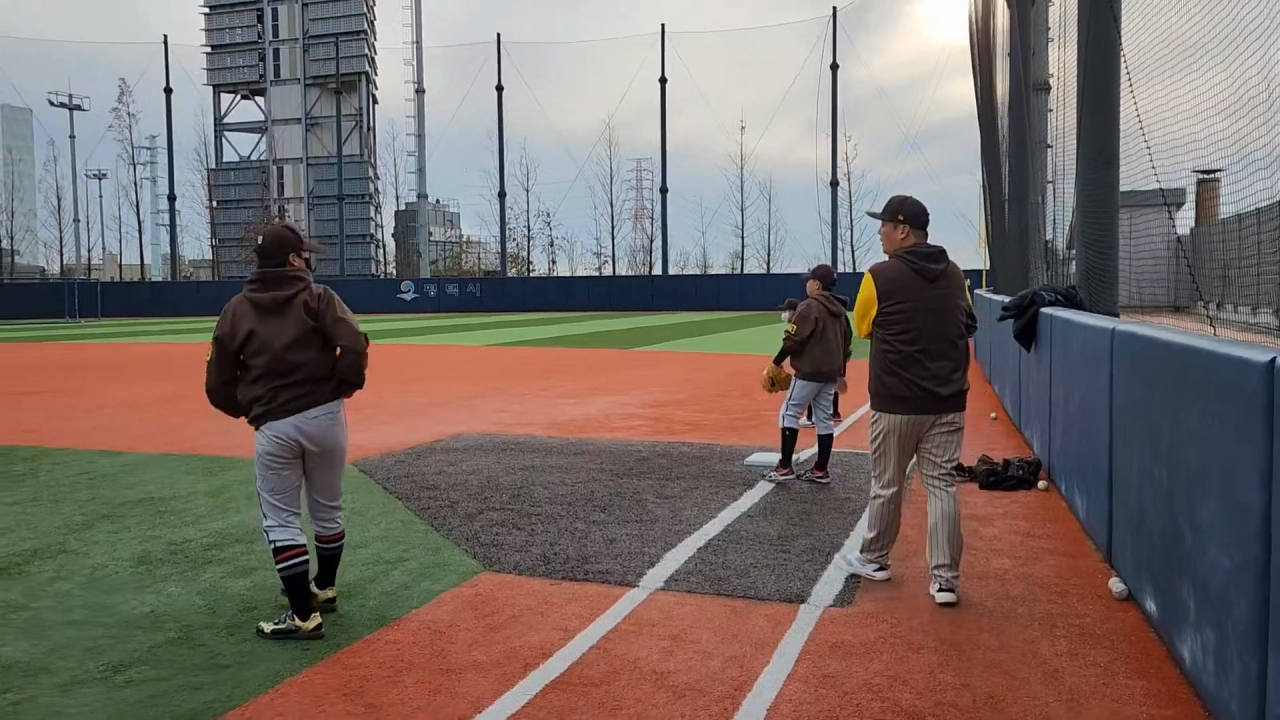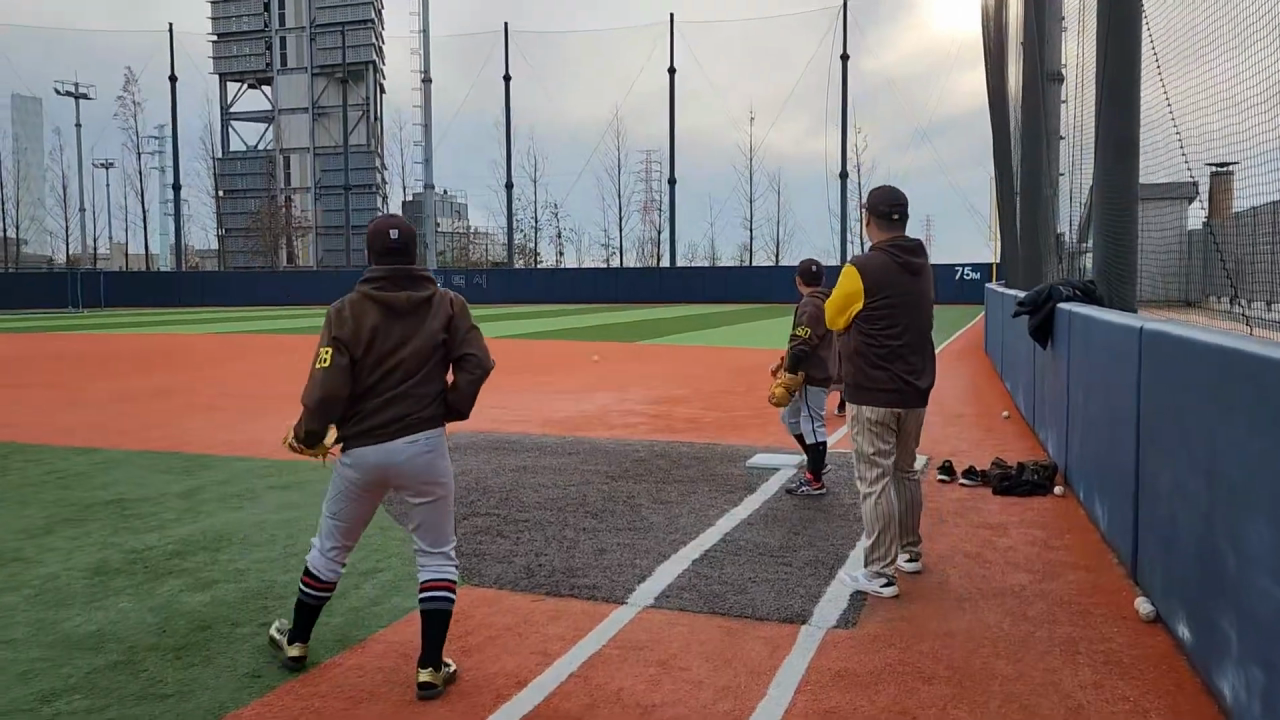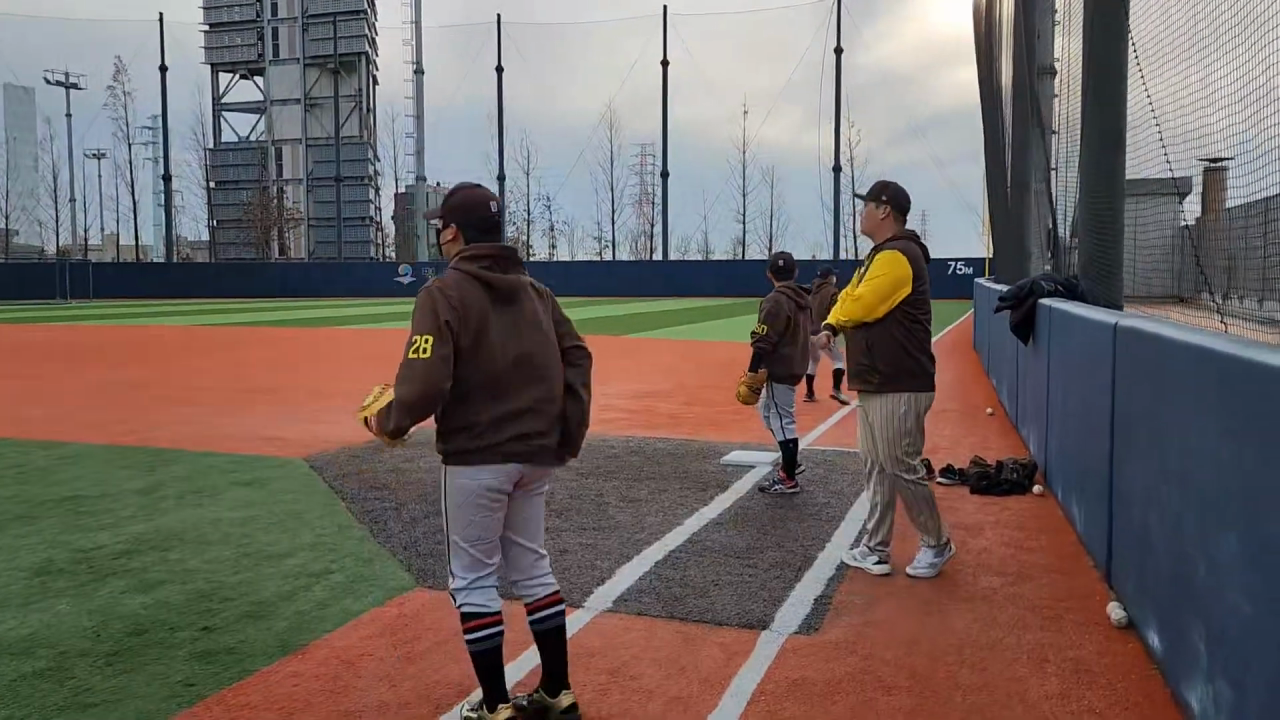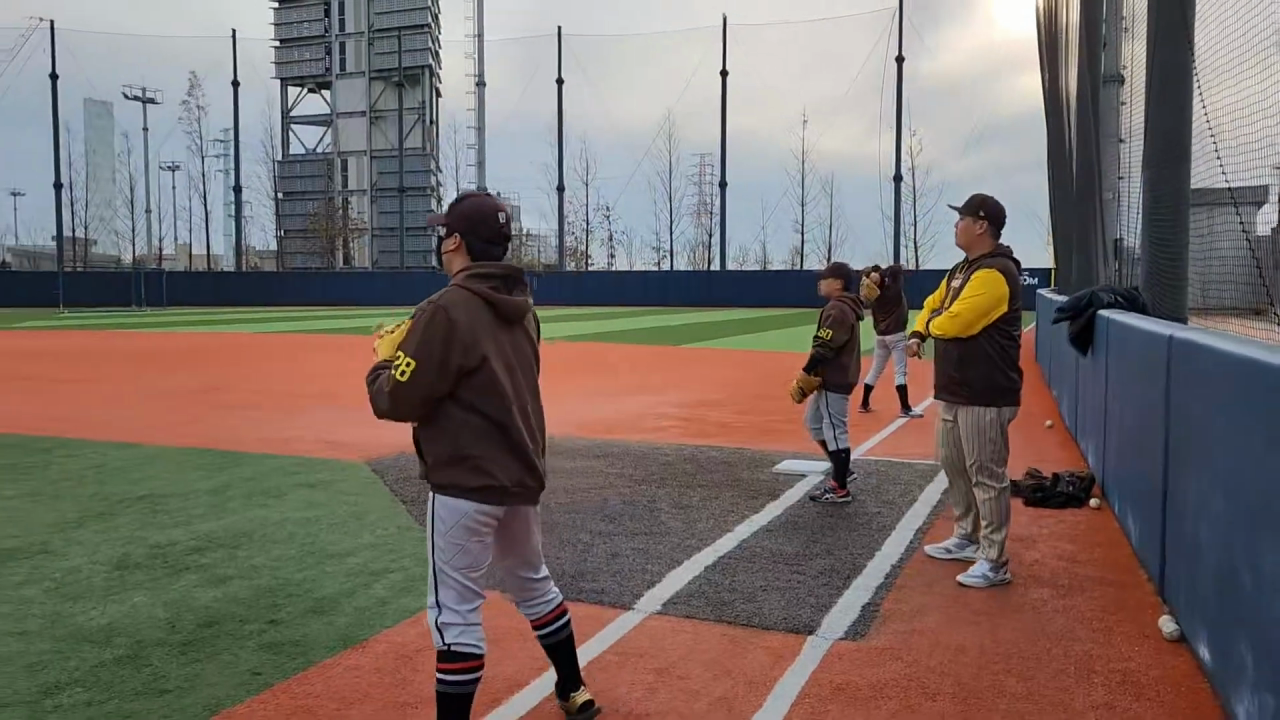
dt=1s
person 1, frame 1
left shoulder: (235, 310)
right shoulder: (318, 296)
left elbow: (218, 385)
right elbow: (353, 346)
left wrist: (251, 410)
right wrist: (349, 384)
left hip: (274, 428)
right hip: (326, 417)
left knee: (280, 521)
right knee: (327, 510)
left ankle: (304, 615)
right ankle: (324, 590)
person 1, frame 2
left shoulder: (345, 311)
right shoulder: (447, 304)
left elbow: (327, 390)
right elbow: (475, 364)
left wrist: (306, 436)
right wrist: (446, 412)
left hip: (362, 450)
right hip: (424, 445)
left knee: (329, 547)
right knee: (437, 555)
left ankle: (296, 641)
right ankle: (431, 667)
person 1, frame 3
left shoulder: (443, 292)
right shoulder: (530, 289)
left elbow: (424, 386)
right elbow: (576, 358)
left wrist: (388, 421)
right wrist: (568, 434)
left hip: (478, 458)
right hip: (538, 451)
left knee: (473, 580)
right knee: (531, 567)
person 1, frame 4
left shoulder: (443, 310)
right shoulder: (523, 309)
left elbow: (398, 403)
left wrist: (384, 365)
left hip: (466, 484)
right hip: (523, 478)
left knee: (456, 613)
right knee: (533, 586)
person 2, frame 1
left shoulder: (879, 277)
right shoulder: (954, 275)
left elbow: (863, 328)
right elbow: (969, 326)
left hip: (895, 402)
right hip: (947, 402)
left knee: (887, 486)
right knee: (942, 485)
left ankle: (874, 560)
right ankle: (944, 579)
person 2, frame 2
left shoulder: (862, 269)
right shoulder: (921, 267)
left elbow: (834, 319)
left hip: (872, 394)
right hip: (915, 391)
left knee: (874, 481)
right knee: (905, 472)
left ankle: (880, 574)
right ankle: (909, 551)
person 2, frame 3
left shoulder: (898, 256)
right shoulder: (877, 256)
left elbow: (859, 307)
right elbow: (848, 299)
left wrist: (841, 315)
right wrist: (830, 327)
left hip: (900, 385)
right hip: (873, 382)
left knee: (903, 469)
right knee: (878, 467)
left ankle: (937, 544)
right ankle: (875, 549)
person 2, frame 4
left shoulder: (995, 273)
right shoulder: (962, 270)
left elbow: (953, 323)
right elbow: (933, 306)
left wrist: (931, 324)
right wrist: (917, 334)
left hip: (985, 396)
right hip: (954, 392)
left knee: (987, 476)
right knee: (955, 469)
left ankle: (994, 562)
right ankle: (966, 539)
person 3, frame 1
left shoulder: (809, 307)
right shoulder: (841, 310)
left elbow: (793, 341)
right elbow: (845, 344)
left wrist: (776, 362)
right wrist: (841, 374)
left hip: (809, 372)
right hip: (832, 373)
left knee: (789, 413)
right knee: (824, 419)
left ankle: (785, 466)
right ankle: (820, 470)
person 3, frame 2
left shoulder: (809, 306)
right shoulder: (822, 304)
left elbow: (802, 345)
left wrist: (791, 373)
right wrist: (784, 362)
left hip: (811, 375)
right hip: (816, 372)
left knee: (812, 424)
right knee: (790, 417)
left ankle: (814, 481)
right ankle: (815, 462)
person 3, frame 3
left shoulder: (775, 301)
right shoulder: (802, 300)
left elbow: (763, 341)
left wrist: (752, 372)
left hip: (779, 370)
right hip: (793, 366)
left knee: (782, 420)
right knee: (768, 411)
left ankle: (788, 479)
right ankle: (790, 462)
person 3, frame 4
left shoulder: (836, 309)
right shoulder: (845, 308)
left elbow: (825, 347)
left wrist: (805, 371)
right wrist: (813, 373)
left hip: (834, 380)
right hip: (830, 377)
left knee: (834, 430)
right knee: (815, 422)
left ankle: (839, 488)
right ankle: (841, 470)
